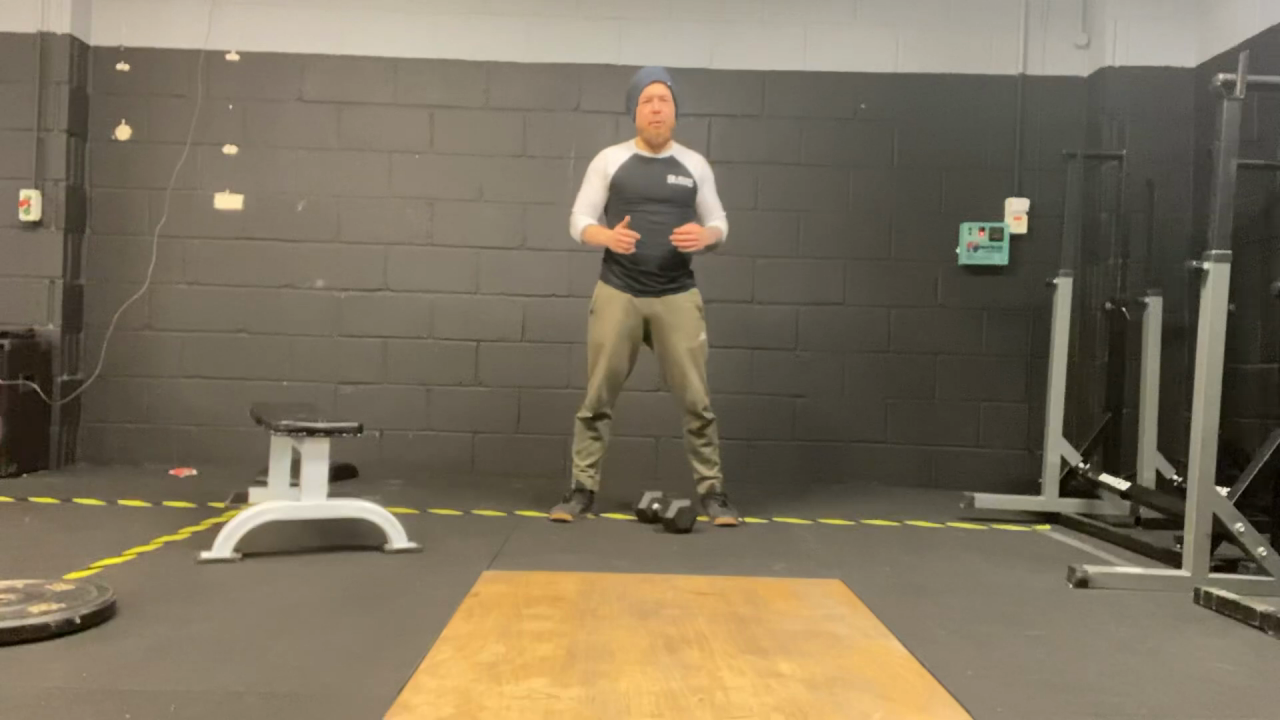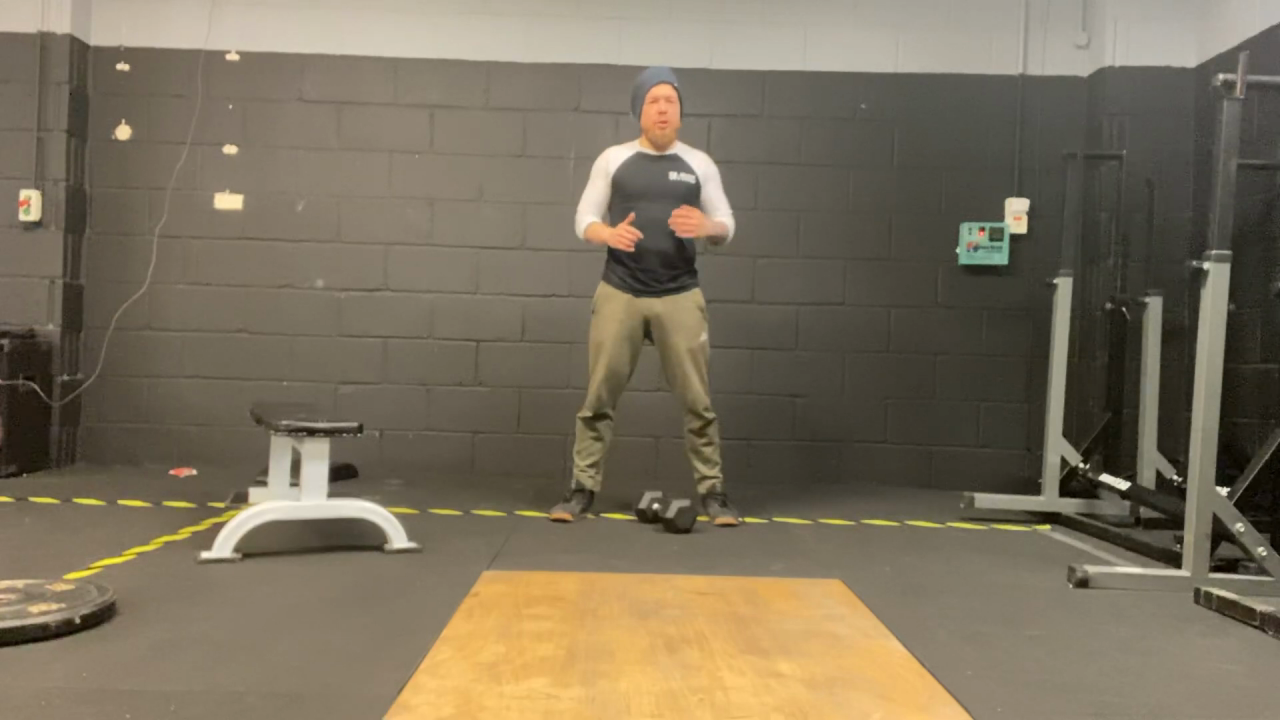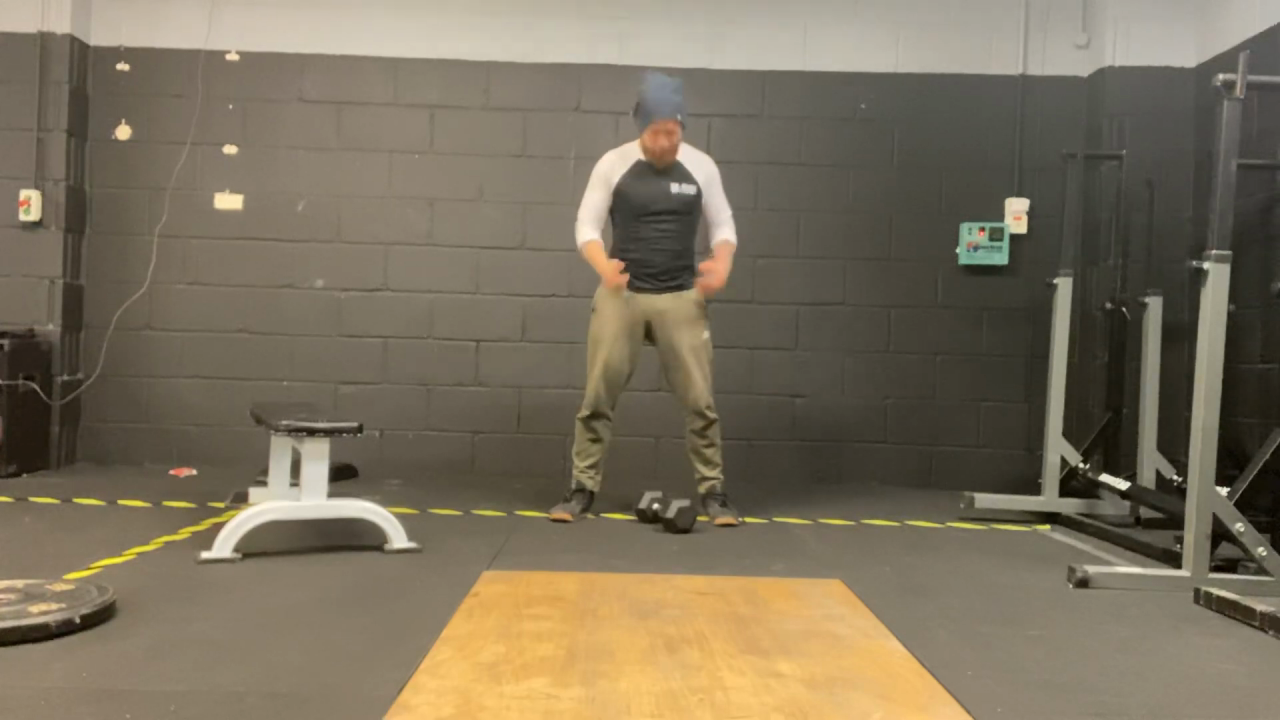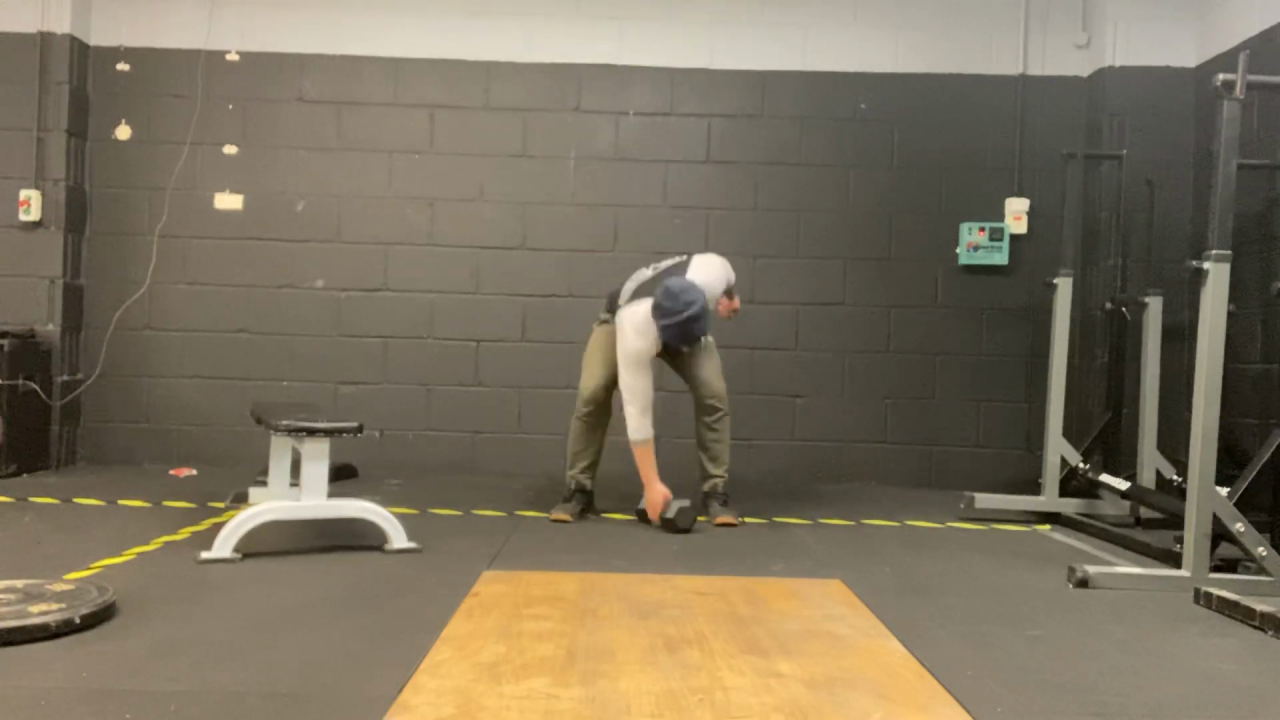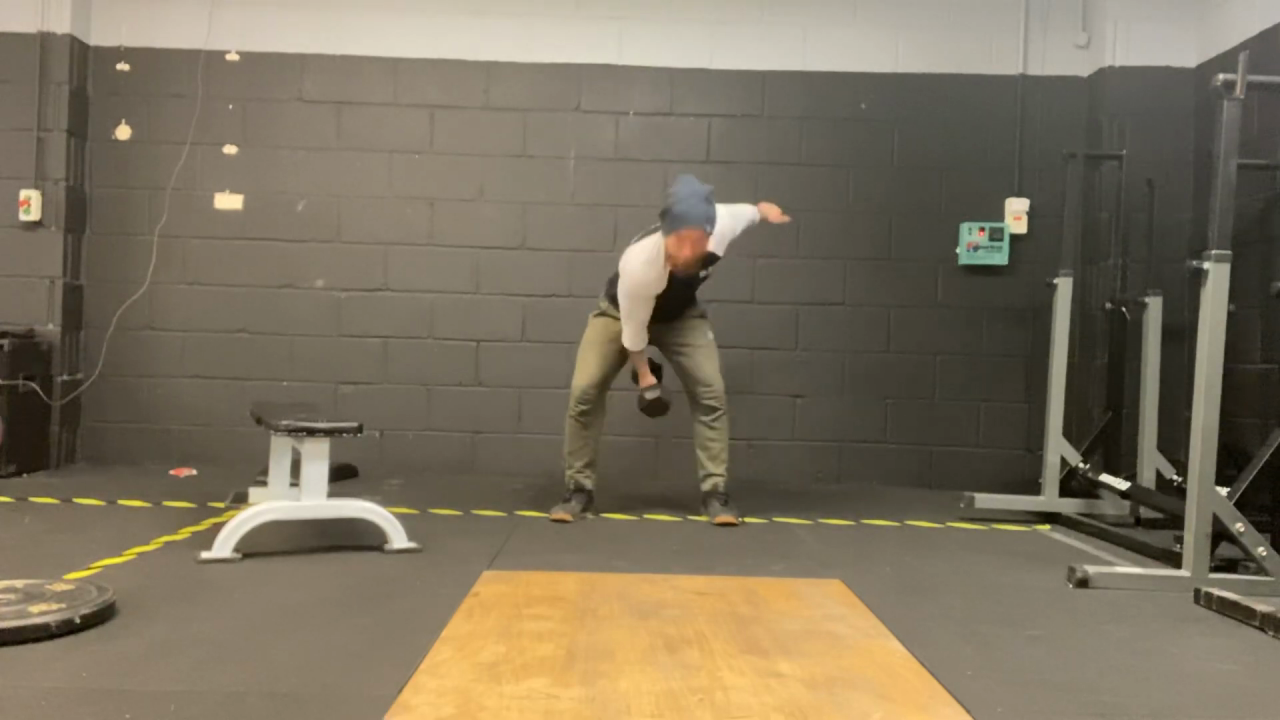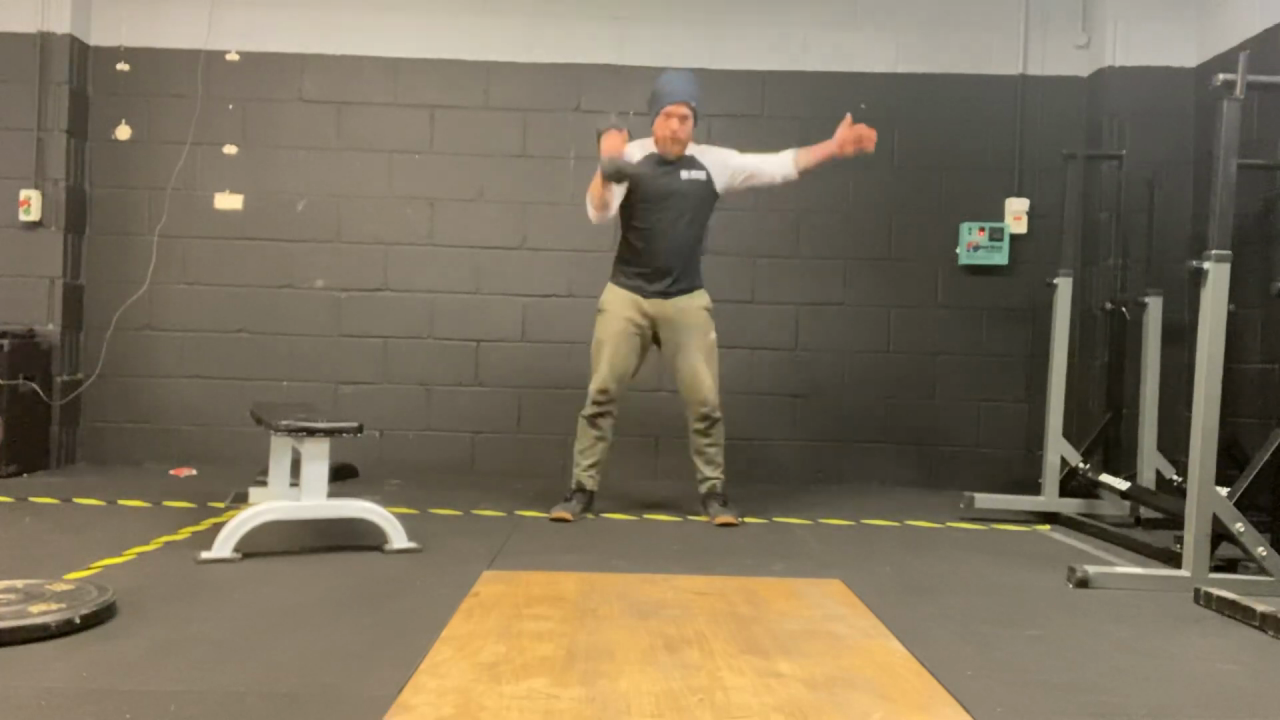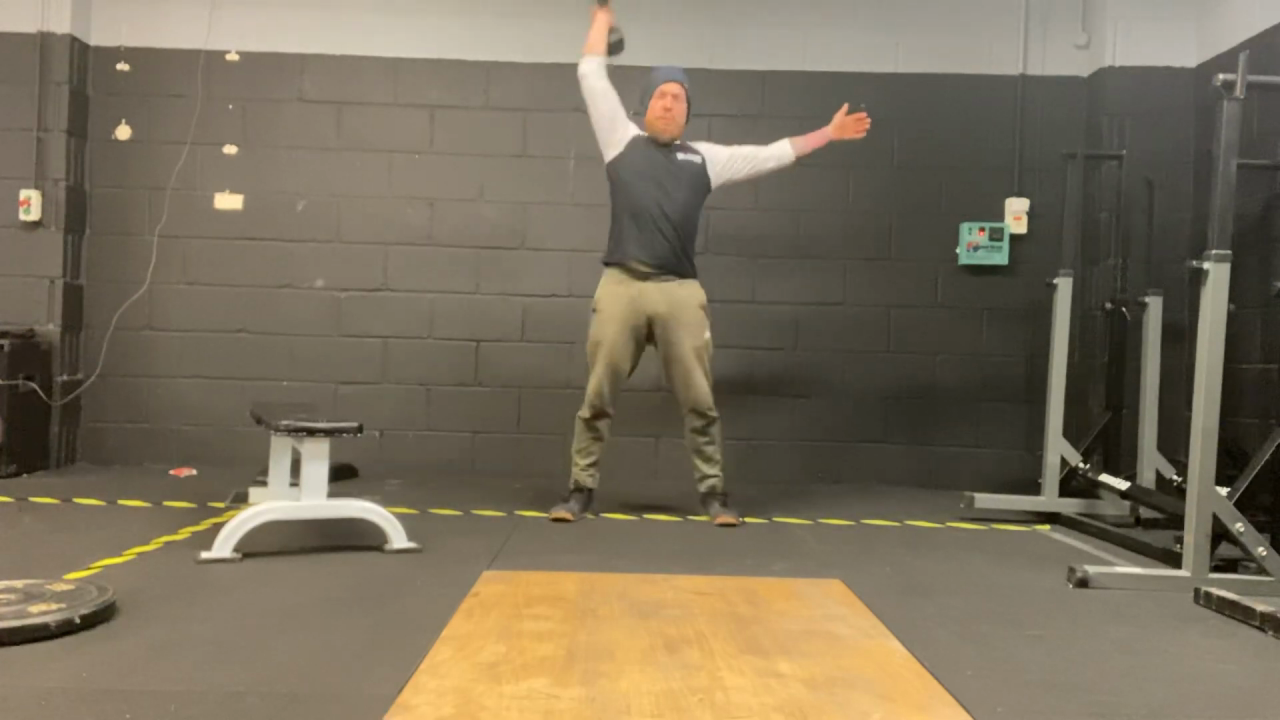
dt=0.7s
person 1, frame 1
left shoulder: (694, 165)
right shoulder: (609, 160)
left elbow: (720, 224)
right elbow: (579, 221)
left wrist: (704, 236)
right wrist: (608, 237)
left hip: (678, 296)
right hip: (617, 294)
left knee: (696, 400)
right knee: (597, 398)
left ankle: (712, 492)
right ankle: (581, 489)
person 1, frame 2
left shoulder: (700, 164)
right shoulder: (613, 159)
left elbow: (726, 227)
right elbow: (584, 220)
left wrist: (708, 227)
right wrist: (610, 233)
left hip: (680, 296)
right hip: (618, 293)
left knee: (696, 400)
right knee: (599, 396)
left ankle: (712, 491)
right ankle: (582, 488)
person 1, frame 3
left shoulder: (702, 166)
right shoulder: (613, 164)
left elbow: (724, 225)
right elbow: (586, 226)
left wrist: (723, 264)
right wrist: (601, 265)
left hip: (682, 298)
right hip: (620, 296)
left knee: (699, 400)
right knee: (598, 397)
left ankle: (712, 491)
right ankle: (582, 488)
person 1, frame 4
left shoulder: (709, 278)
right shoulder: (634, 330)
right elbow: (637, 411)
left wrist: (731, 296)
right wrist: (652, 484)
left hip: (685, 321)
right hip: (617, 322)
left knee: (713, 395)
right knee: (592, 394)
left ankle: (715, 492)
right ankle: (579, 490)
person 1, frame 5
left shoulder: (723, 223)
right shoulder: (639, 263)
left elbow: (746, 211)
right elbow: (634, 330)
left wrist: (764, 209)
right wrist: (643, 374)
left hip: (681, 316)
right hip: (620, 314)
left knee: (711, 391)
right knee: (585, 390)
left ankle: (715, 492)
right ankle: (578, 490)
person 1, frame 6
left shoulder: (713, 162)
right shoulder: (629, 154)
left elbow: (777, 166)
right elbow: (597, 213)
left wrist: (833, 147)
right wrist: (606, 165)
left hip: (686, 300)
right hip: (626, 296)
left knee: (704, 400)
right knee: (602, 393)
left ankle: (713, 491)
right ankle: (582, 489)
person 1, frame 7
left shoulder: (703, 156)
right shoulder: (621, 141)
left elbow: (772, 154)
right elbow: (590, 77)
left wrist: (829, 132)
left hip: (681, 294)
right hip: (621, 288)
left knee: (698, 402)
right knee: (598, 397)
left ankle: (712, 492)
right ankle: (580, 489)
